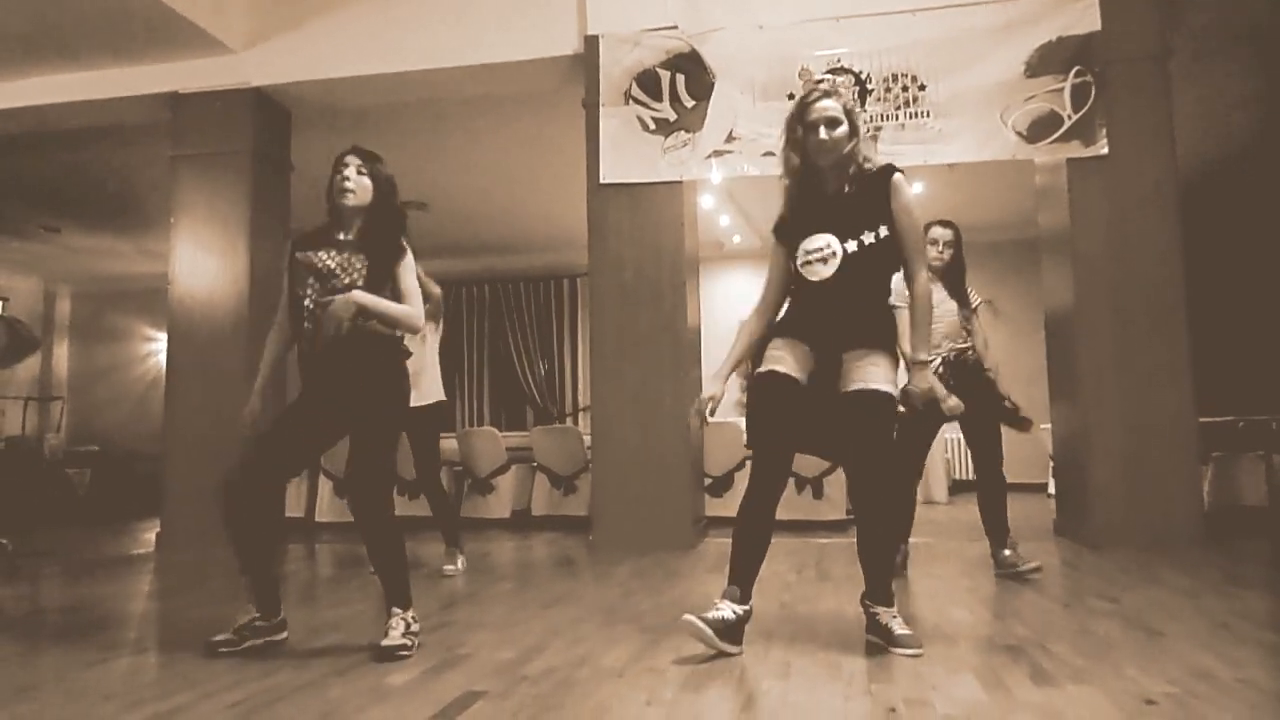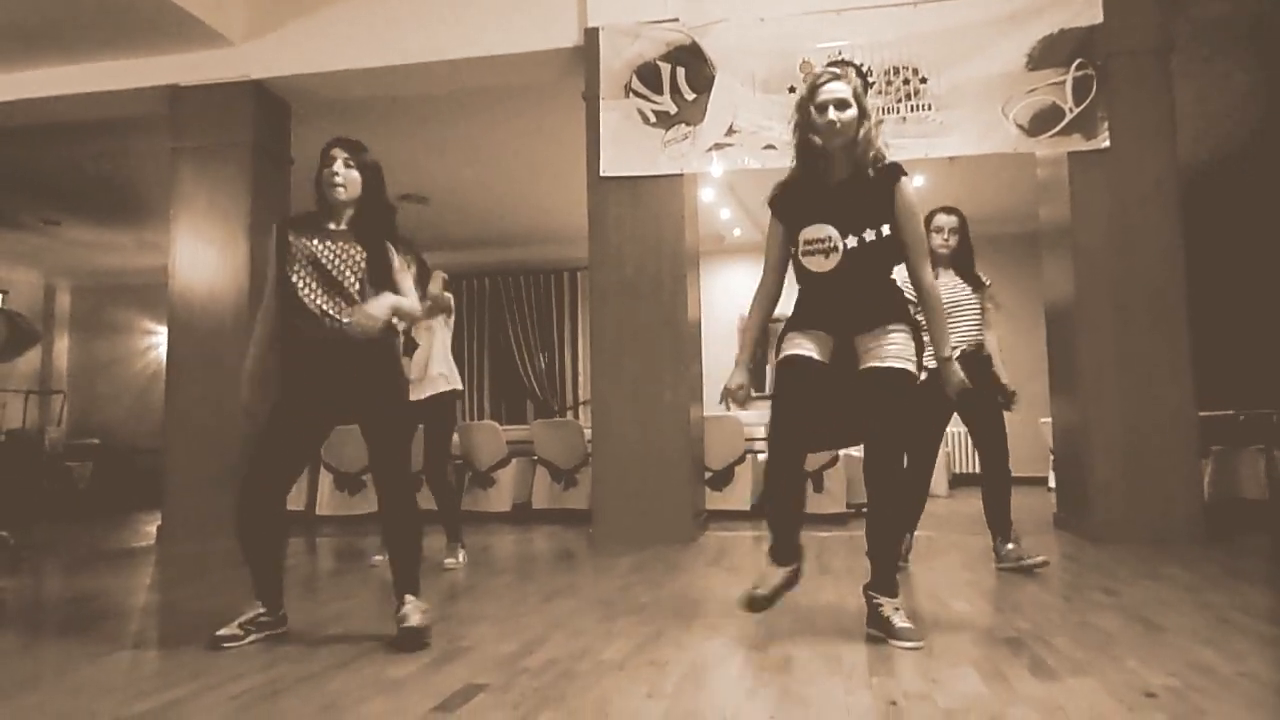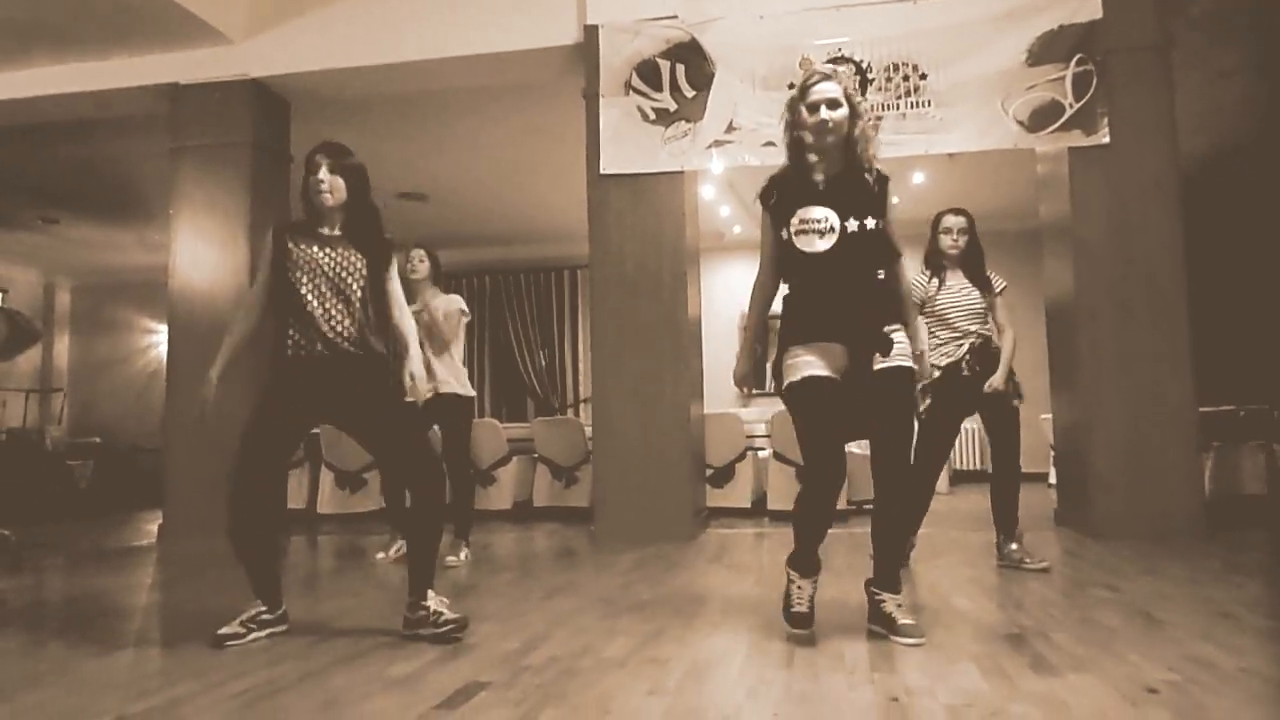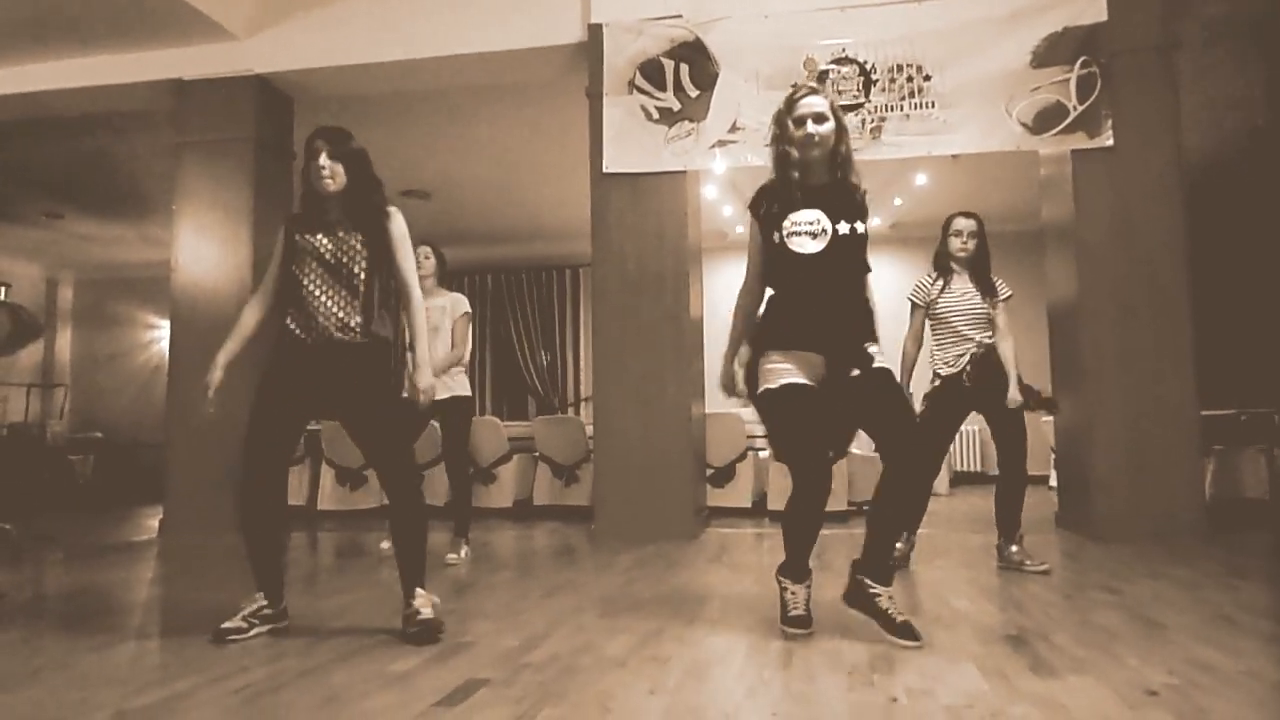
dt=0.2s
person 1, frame 1
left shoulder: (886, 184)
right shoulder: (795, 215)
left elbow: (918, 272)
right elbow: (767, 305)
left wrist: (920, 361)
right wrist: (722, 374)
left hip: (867, 345)
right hip: (797, 343)
left knee: (875, 479)
right knee: (767, 473)
left ankle: (880, 608)
right ankle: (734, 605)
person 1, frame 2
left shoulder: (890, 181)
right shoulder: (791, 195)
left elbow: (921, 269)
right elbow: (770, 285)
left wrist: (946, 354)
right wrist: (742, 363)
left hip: (881, 328)
right hip: (812, 329)
left knee: (885, 466)
right knee: (786, 447)
left ankle: (884, 598)
right ankle: (783, 558)
person 1, frame 3
left shoulder: (873, 184)
right shoulder: (781, 191)
left elbow: (894, 265)
right elbow: (767, 278)
left wrist: (914, 338)
right wrist: (747, 353)
left hip: (877, 333)
right hip: (811, 340)
left knee: (894, 467)
right knee: (825, 470)
left ankle: (884, 595)
right ankle: (803, 570)
person 1, frame 4
left shoulder: (853, 197)
right shoulder: (770, 201)
right elbow: (753, 286)
left wrist: (875, 345)
right wrist: (730, 358)
left hip: (853, 346)
right hip: (789, 350)
left knee: (906, 454)
right knee: (812, 479)
left ankle: (871, 581)
right ankle: (794, 581)
person 2, frame 1
left shoulder: (390, 246)
right shoulder: (304, 246)
left elbow: (416, 319)
right elbow: (286, 321)
left wrist: (360, 299)
right wrist: (258, 387)
left hip: (377, 381)
right hip: (320, 387)
left knee: (367, 496)
right knee: (244, 489)
left ankle: (400, 613)
right ankle: (268, 613)
person 2, frame 2
left shoulder: (379, 240)
right shoulder: (289, 233)
left elbow: (415, 307)
right elbow: (271, 307)
left wrist: (387, 301)
right wrist: (253, 375)
left hip: (372, 369)
right hip: (308, 374)
left knee: (394, 481)
right knee: (259, 489)
left ankle: (408, 601)
right ankle: (270, 608)
person 2, frame 3
left shoulder: (373, 244)
right shoulder: (283, 239)
left elbow: (397, 308)
right elbow: (255, 306)
left wrist: (413, 355)
right wrist: (218, 366)
left hip: (360, 376)
right hip: (294, 377)
left knee: (426, 473)
right knee: (248, 491)
left ankle: (421, 601)
right ankle: (270, 606)
person 2, frame 4
left shoulder: (385, 220)
right shoulder: (294, 230)
left elbow: (409, 291)
right elbow: (264, 298)
left wrist: (420, 361)
right wrist: (221, 358)
left hip: (362, 366)
right hip: (295, 365)
left knee: (402, 478)
right knee: (258, 480)
left ankle: (415, 596)
right ankle: (270, 601)
person 3, frame 1
left shoulder: (964, 292)
right shoulder: (905, 289)
left elbow: (981, 344)
right elbow: (907, 346)
left wrist: (998, 390)
right wrist: (939, 393)
left hip: (970, 380)
right hip: (930, 384)
left knee: (990, 466)
right knee: (906, 470)
left ankle: (1003, 550)
right ankle: (897, 549)
person 3, frame 2
left shoulder: (975, 278)
right shoulder: (912, 279)
left elbow: (988, 331)
left wrist: (1002, 375)
left hip: (977, 374)
right hip: (935, 378)
left knee: (996, 460)
right knee: (919, 463)
left ankle: (1005, 545)
right ankle: (901, 541)
person 3, frame 3
left shoulder: (987, 279)
right shoulder: (921, 283)
left elbow: (1007, 332)
left wrist: (1003, 372)
left hip: (990, 372)
right hip: (949, 378)
left knee: (1007, 459)
right knee: (927, 461)
left ankle: (1009, 544)
person 3, frame 4
left shoulder: (992, 285)
right shoulder: (927, 285)
left elbow: (1005, 337)
right elbow: (913, 342)
left wrist: (1014, 385)
right wrist: (902, 391)
left hip: (993, 378)
right hip: (949, 383)
left knee: (1014, 461)
right knee: (922, 462)
left ankle: (1009, 545)
right ankle: (903, 540)
person 4, frame 1
left shoulder: (429, 316)
left elbow: (436, 294)
left wrist: (415, 270)
left hip: (424, 403)
left knee: (428, 477)
left ankle: (454, 548)
person 4, frame 2
left shoulder: (442, 305)
left elbow: (433, 292)
left wrist: (435, 274)
left hip: (439, 393)
right hip: (405, 395)
left knee: (435, 471)
left ankle: (455, 543)
person 4, frame 3
left shoulder: (452, 302)
right shoulder: (405, 310)
left elbow: (444, 340)
left wrist: (429, 303)
left hip: (453, 393)
left knee: (458, 467)
left ankle: (460, 541)
right ankle: (399, 535)
person 4, frame 4
left shoulder: (456, 301)
left elbow: (459, 353)
left wrist: (427, 370)
left hip: (453, 393)
left knee: (456, 467)
left ankle: (460, 538)
